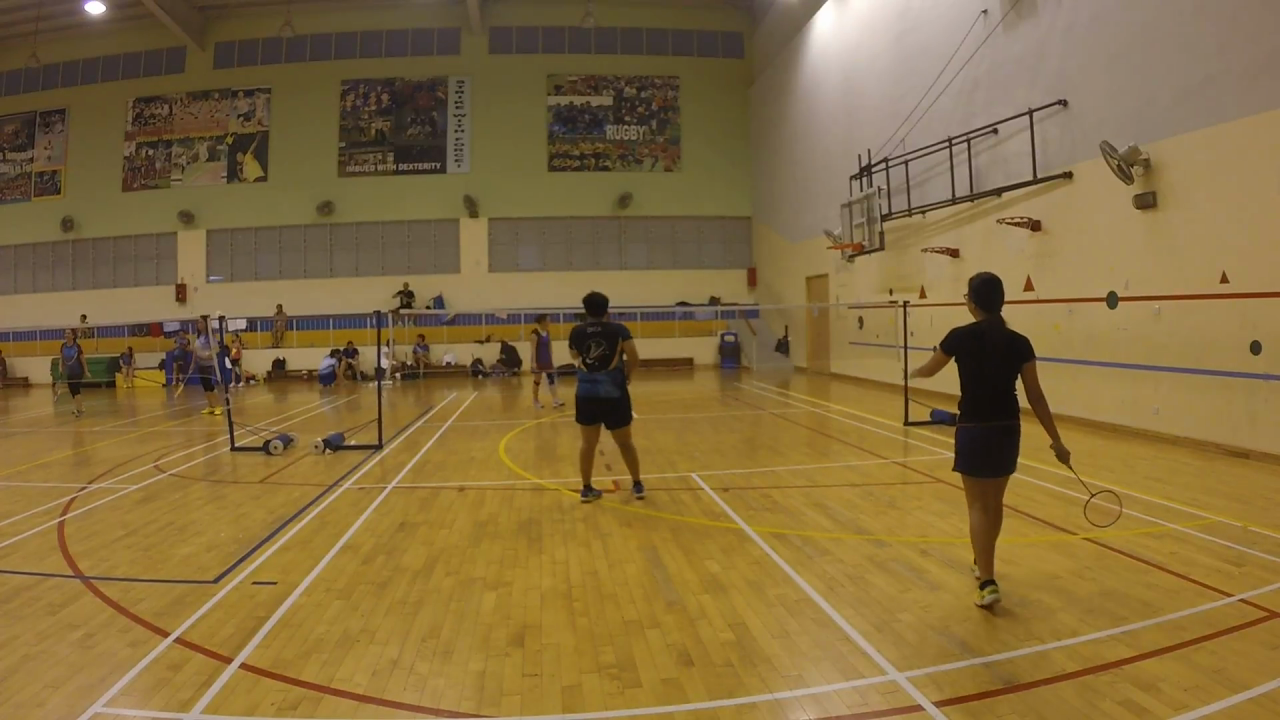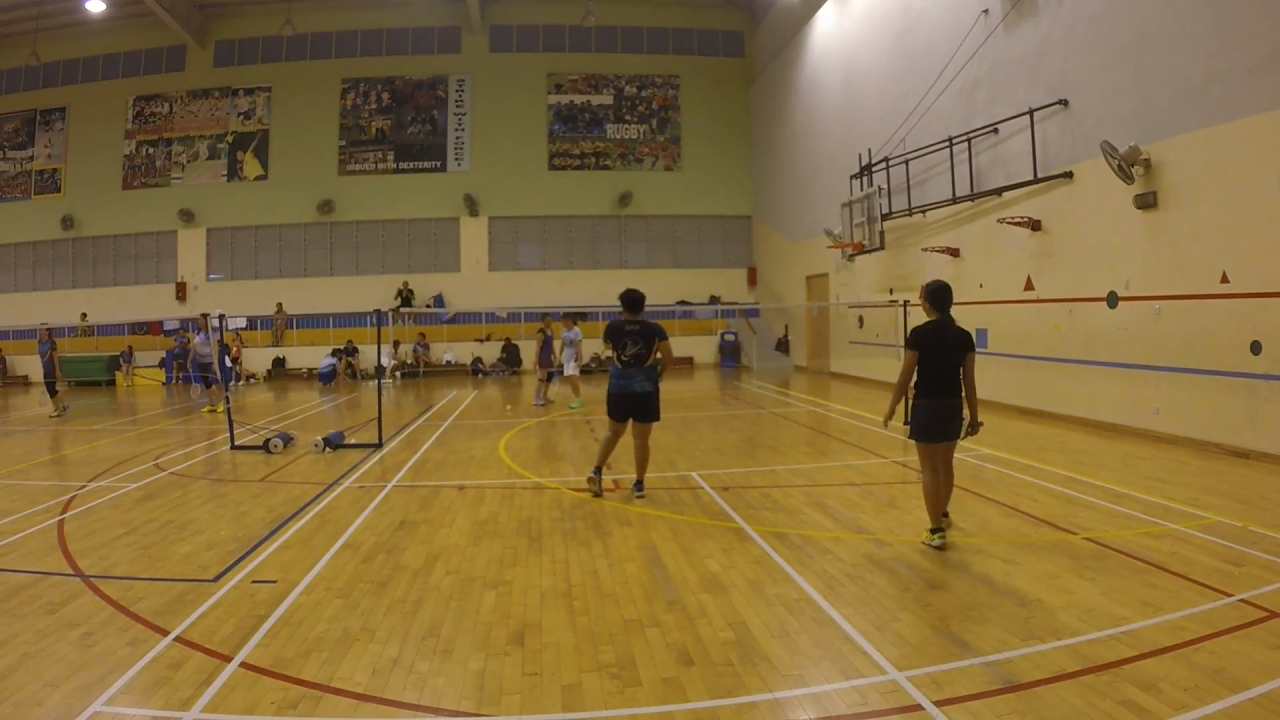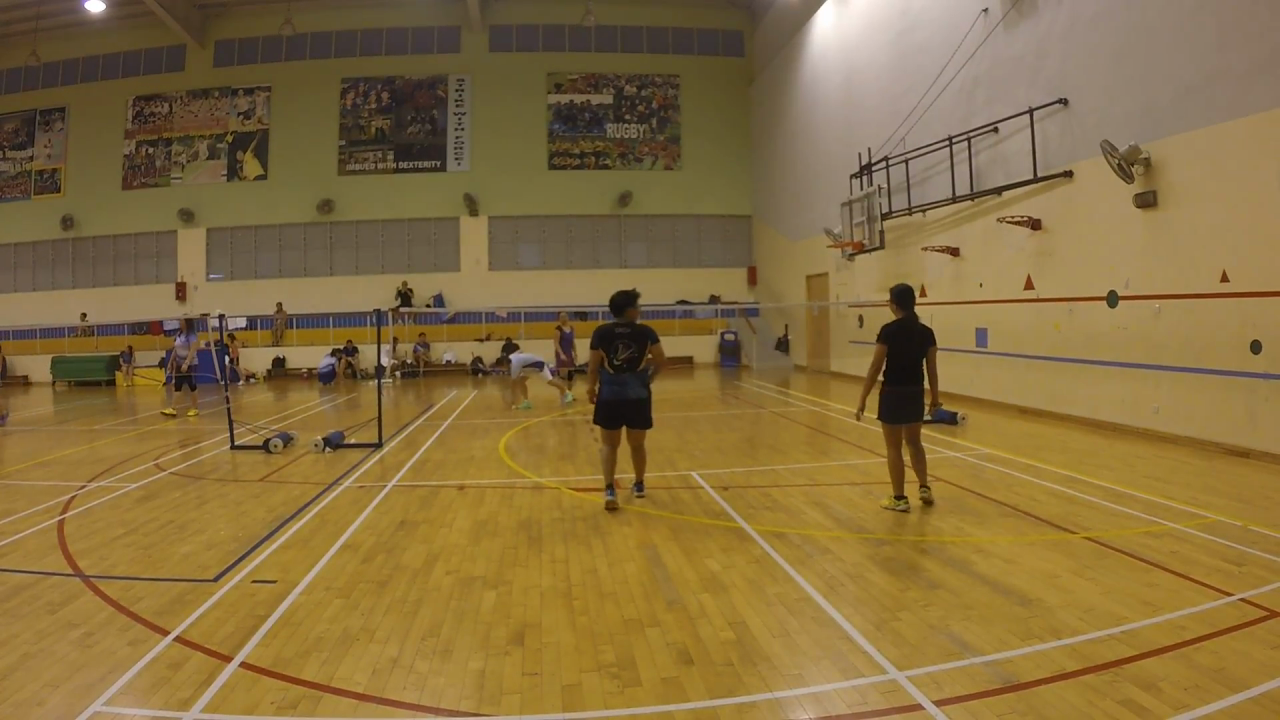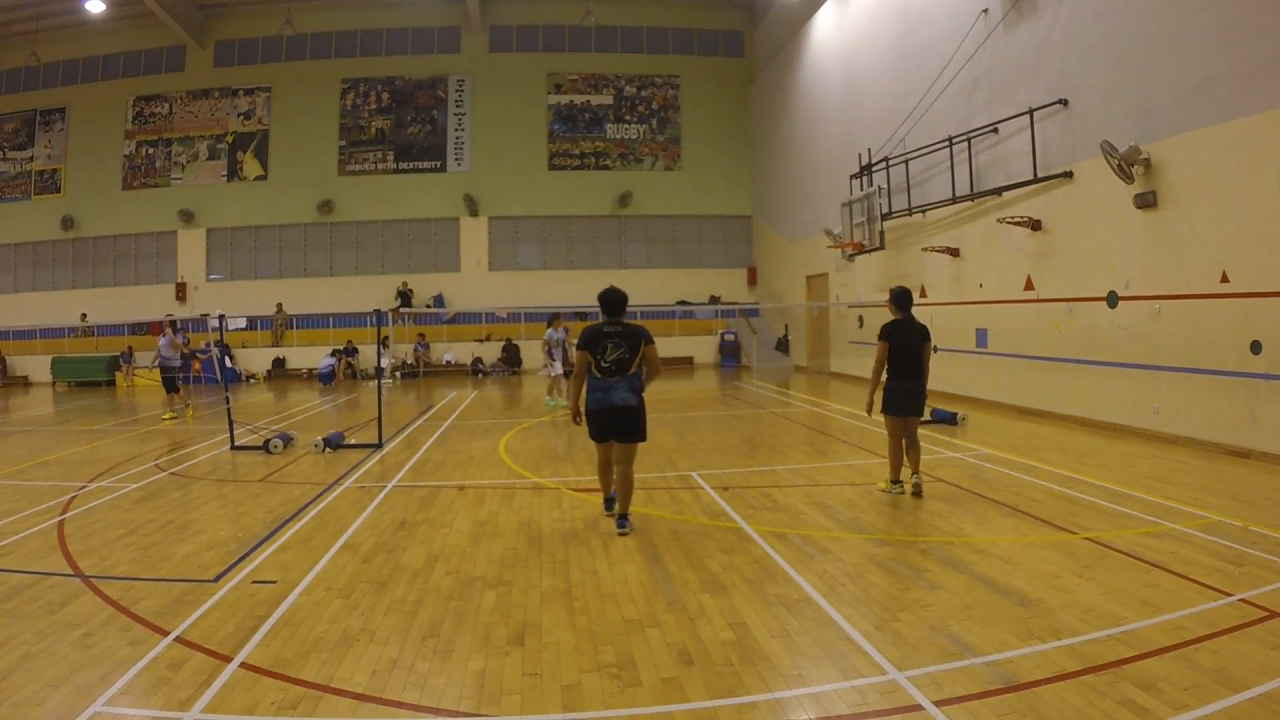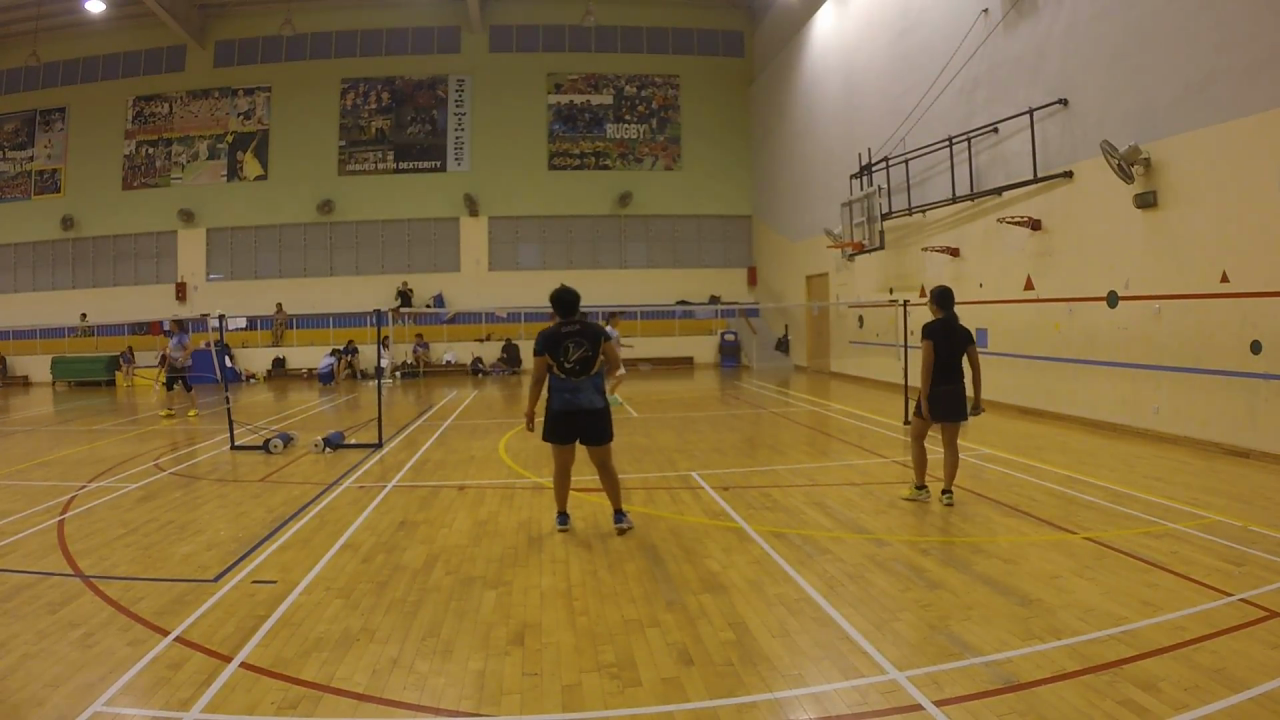
dt=1s
person 1, frame 1
left shoulder: (960, 337)
right shoulder: (1019, 343)
left elbow: (929, 370)
right elbow: (1035, 396)
left wrist: (914, 372)
right wrist: (1056, 440)
left hip: (974, 431)
right hip: (1007, 430)
left knee: (979, 508)
right knee: (994, 502)
left ankle: (988, 585)
right ankle: (982, 564)
person 1, frame 2
left shoulder: (919, 334)
right shoulder: (964, 336)
left elbow: (906, 376)
right elbow: (969, 381)
left wrist: (892, 407)
right wrist: (974, 416)
left hip: (927, 407)
right hip: (953, 407)
left knee: (931, 469)
right knee: (945, 462)
left ankle: (936, 531)
right ankle: (943, 516)
person 1, frame 3
left shoulder: (889, 331)
right shoulder: (926, 332)
left elbow: (875, 367)
right elbow: (932, 369)
left wrist: (863, 399)
right wrist: (934, 396)
left hip: (893, 393)
right hip: (915, 393)
left knee: (894, 447)
right knee: (914, 442)
left ankle: (899, 498)
right ankle: (924, 488)
person 1, frame 4
left shoulder: (889, 329)
right shoulder: (922, 330)
left elbow: (879, 365)
right elbow: (926, 364)
left wrist: (871, 395)
left hip: (896, 388)
right hip: (916, 388)
left knee: (895, 437)
right knee: (911, 435)
left ankle: (895, 482)
right ankle: (915, 475)
person 1, frame 5
left shoulder: (930, 329)
right shoulder: (964, 332)
left elbow: (927, 365)
right elbow: (976, 368)
left wrist: (923, 397)
right wrist: (977, 398)
left hip: (935, 392)
right hip: (956, 392)
left knee: (917, 438)
right knee: (950, 444)
left ankle: (920, 487)
right ankle: (947, 491)
person 2, frame 1
left shoulder: (577, 332)
right shoulder: (618, 330)
right elbow: (634, 358)
right wrist: (628, 374)
left hip: (586, 393)
right hip: (613, 393)
left knee: (588, 442)
right knee: (624, 442)
left ankle: (587, 488)
right ankle: (637, 485)
person 2, frame 2
left shoulder: (613, 327)
right shoulder: (655, 329)
right elbow: (668, 358)
right wrist: (660, 371)
left hip: (619, 389)
right hip: (645, 390)
left knee: (613, 432)
right knee: (641, 438)
left ankle: (596, 471)
right ankle: (639, 484)
person 2, frame 3
left shoulder: (601, 333)
right shoulder: (645, 332)
left elbow: (593, 367)
right elbow: (661, 361)
left wrist: (591, 388)
right wrist: (650, 375)
left hip: (609, 396)
right hip: (638, 396)
left knee: (609, 444)
right knee: (637, 443)
left ankle: (610, 490)
right ankle: (639, 484)
person 2, frame 4
left shoulder: (588, 334)
right shoulder: (640, 333)
left elbow: (579, 373)
right elbow: (656, 368)
left wrist: (574, 403)
right wrist: (643, 383)
left hip: (597, 404)
right hip: (629, 405)
left knee: (604, 456)
right knee: (624, 463)
left ankle: (608, 501)
right ankle: (622, 518)
person 2, frame 5
left shoulder: (545, 337)
right shoulder: (597, 331)
left elbow: (538, 379)
right elbow: (615, 364)
left wrist: (530, 409)
left hip: (560, 409)
right hip: (594, 407)
left knee: (562, 466)
right knee: (604, 463)
left ankle: (562, 516)
right ankle: (619, 515)
